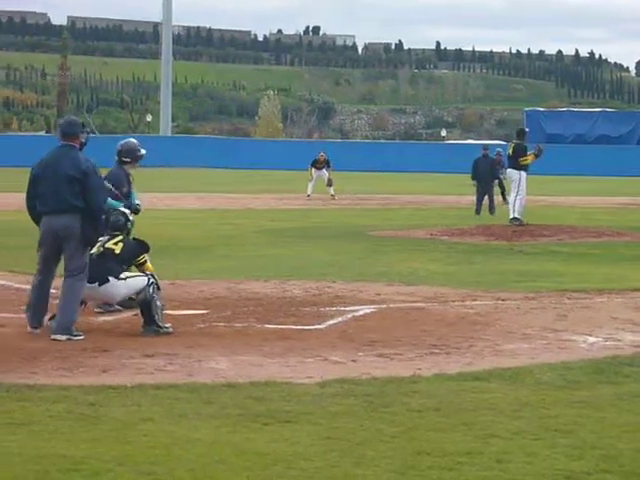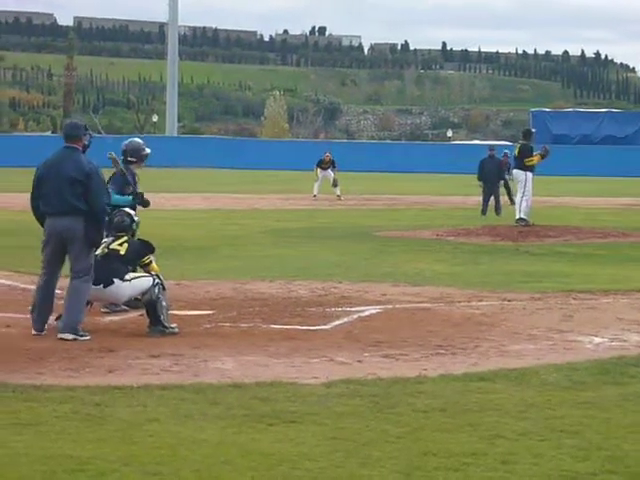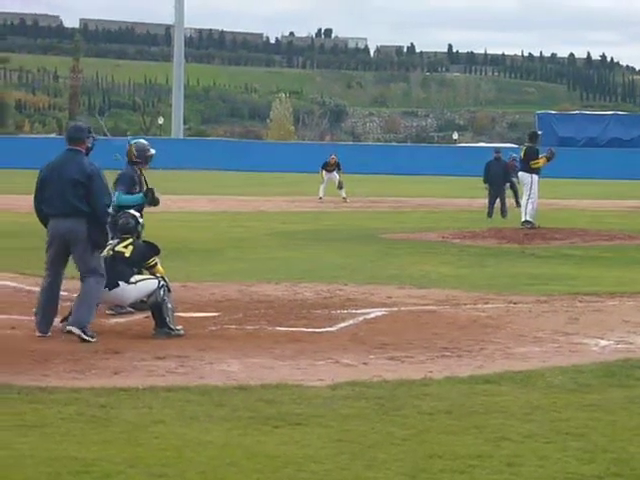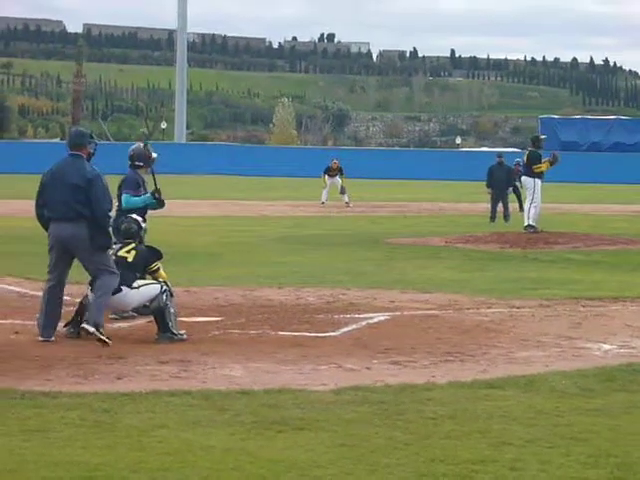
dt=0.1s
person 1, frame 1
left shoulder: (42, 163)
right shoulder: (84, 164)
left elbow: (31, 199)
right elbow: (97, 201)
left wrist: (41, 221)
right wrist: (95, 226)
left hip: (48, 222)
right hip: (75, 223)
left knee: (44, 271)
right knee: (75, 274)
left ankle: (34, 321)
right ankle: (63, 327)
person 1, frame 2
left shoulder: (46, 165)
right shoulder: (87, 165)
left elbow: (35, 200)
right elbow: (99, 202)
left wrist: (46, 222)
right wrist: (98, 228)
left hip: (53, 224)
right hip: (79, 224)
left knee: (48, 273)
right knee: (82, 276)
left ankle: (38, 324)
right ankle: (69, 326)
person 1, frame 3
left shoulder: (49, 167)
right shoulder: (89, 168)
left elbow: (38, 202)
right elbow: (101, 204)
left wrist: (50, 224)
right wrist: (101, 229)
left hip: (56, 225)
right hip: (82, 226)
left knee: (52, 275)
right knee: (94, 275)
left ankle: (42, 326)
right ankle: (79, 323)
person 1, frame 4
left shoulder: (51, 172)
right shoulder: (90, 173)
left elbow: (40, 206)
right elbow: (102, 209)
right wrist: (103, 233)
left hip: (56, 230)
right hip: (82, 231)
left knee: (55, 280)
right knee: (107, 274)
left ankle: (45, 331)
right ankle: (94, 321)
person 2, frame 1
left shoulder: (127, 174)
right shoulder: (116, 174)
left elbow: (131, 196)
left wrist: (135, 205)
right wrist: (123, 208)
right ankle: (104, 301)
person 2, frame 2
left shoulder: (133, 174)
right shoulder: (121, 174)
left elbow: (135, 197)
right elbow: (109, 197)
left wrist: (142, 200)
right wrist: (132, 199)
right ankle: (110, 301)
person 2, frame 3
left shoulder: (138, 175)
right shoulder: (127, 174)
left elbow: (144, 198)
right elbow: (118, 199)
left wrist: (151, 198)
right wrist: (142, 197)
right ankle: (116, 303)
person 2, frame 4
left shoulder: (139, 178)
right shoulder: (131, 178)
left elbow: (147, 204)
right elbow: (125, 203)
left wrist: (156, 200)
right wrist: (150, 196)
person 3, frame 1
left shoulder: (100, 241)
right shoulder: (132, 244)
right elbow: (149, 271)
left hip: (86, 288)
right hip: (109, 287)
right knee: (149, 280)
right ankle: (154, 325)
person 3, frame 2
left shoulder: (104, 243)
right shoulder: (139, 244)
right elbow: (154, 272)
left hip: (92, 290)
right hip: (117, 289)
right knee: (154, 281)
right ankle: (159, 325)
person 3, frame 3
left shoulder: (110, 244)
right shoulder: (141, 247)
right elbow: (160, 274)
right hip: (119, 290)
right knee: (160, 283)
right ankle: (165, 328)
person 3, frame 4
left shoulder: (112, 249)
right shoulder: (144, 252)
right elbow: (162, 279)
right hip: (123, 296)
right knee: (162, 288)
left ankle: (73, 327)
right ankle: (168, 332)
